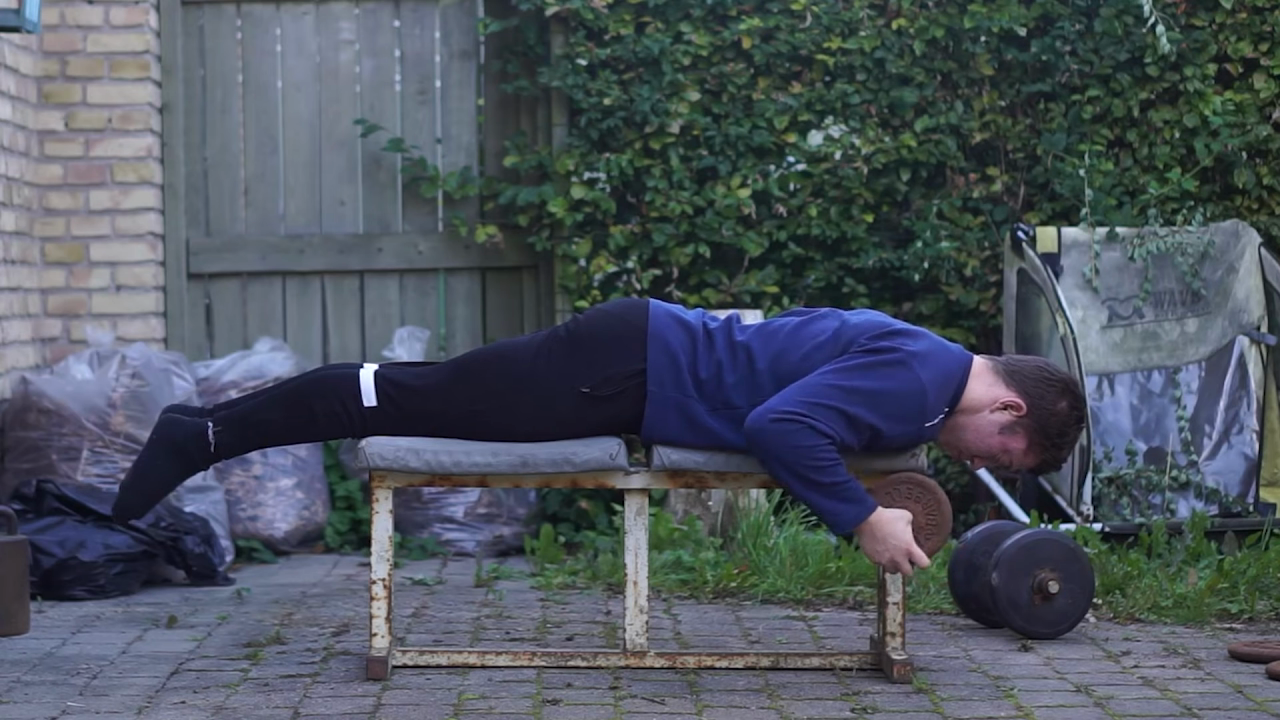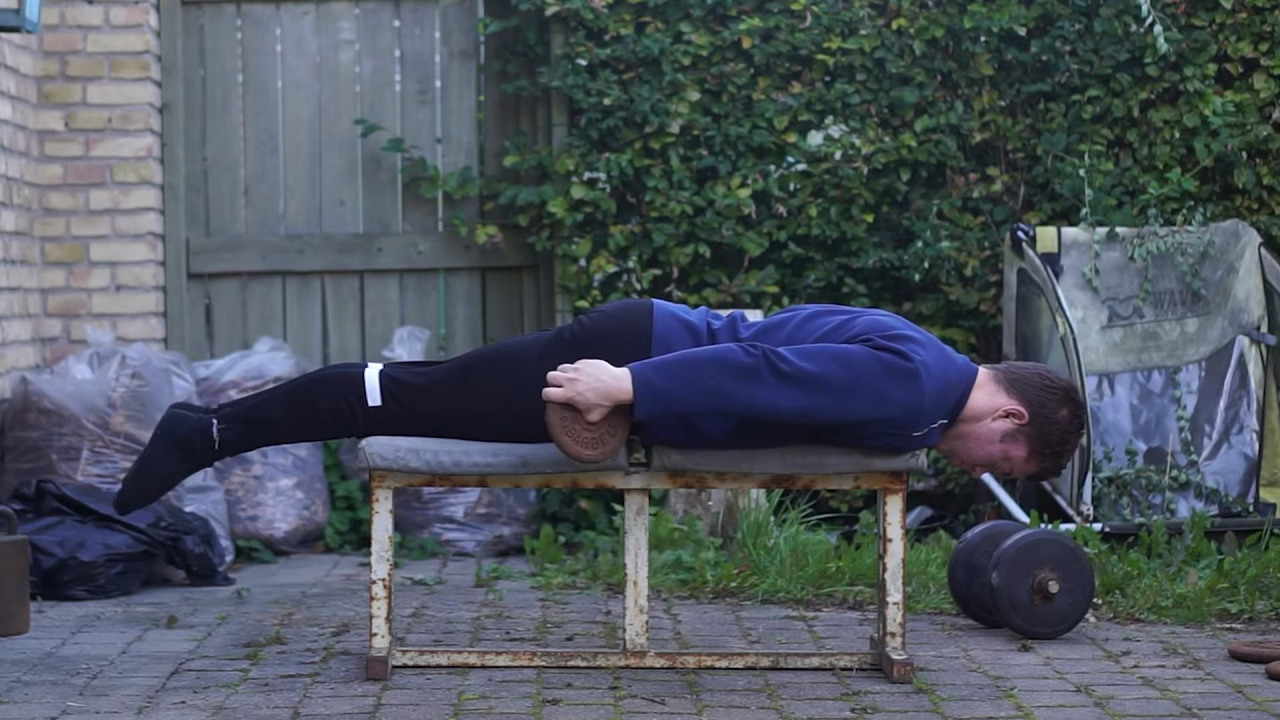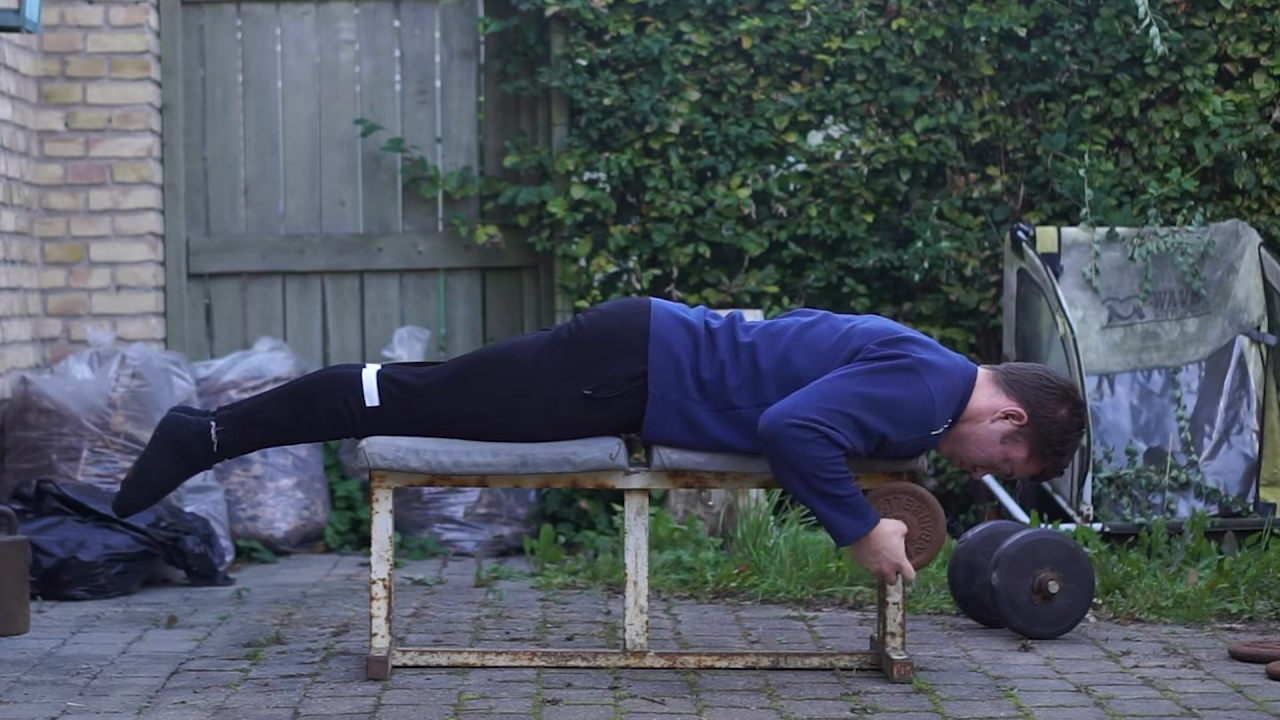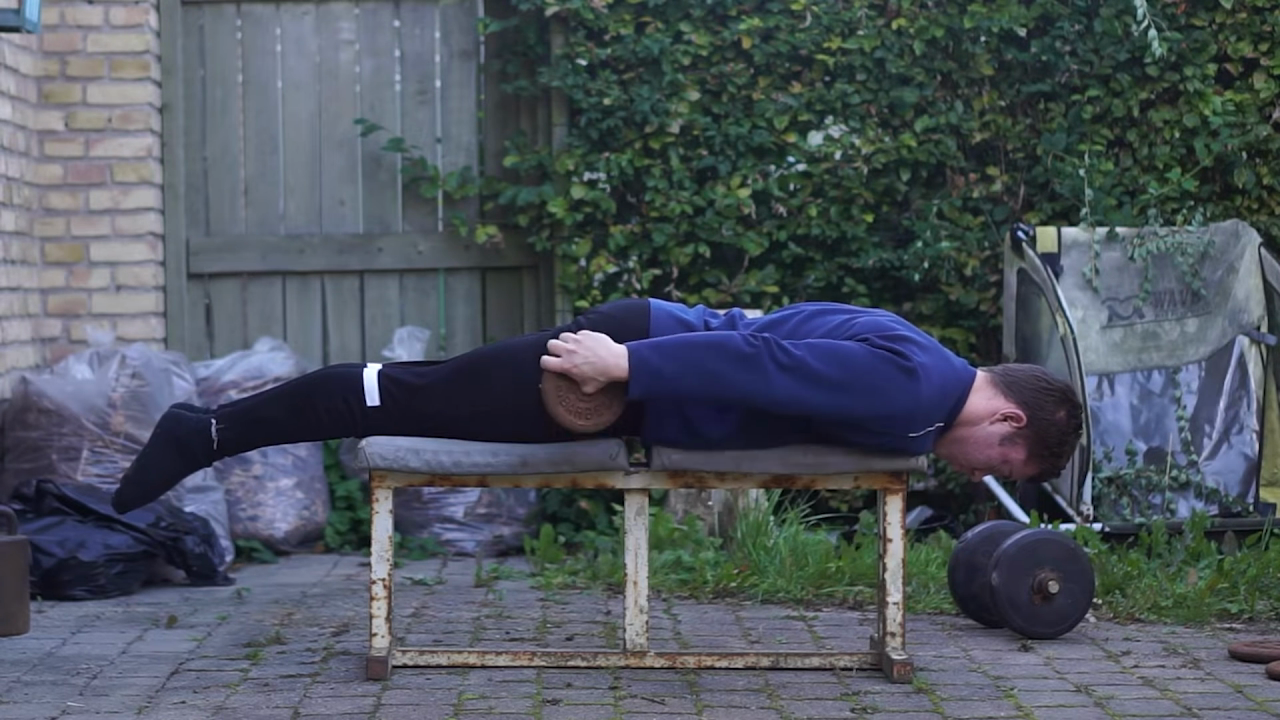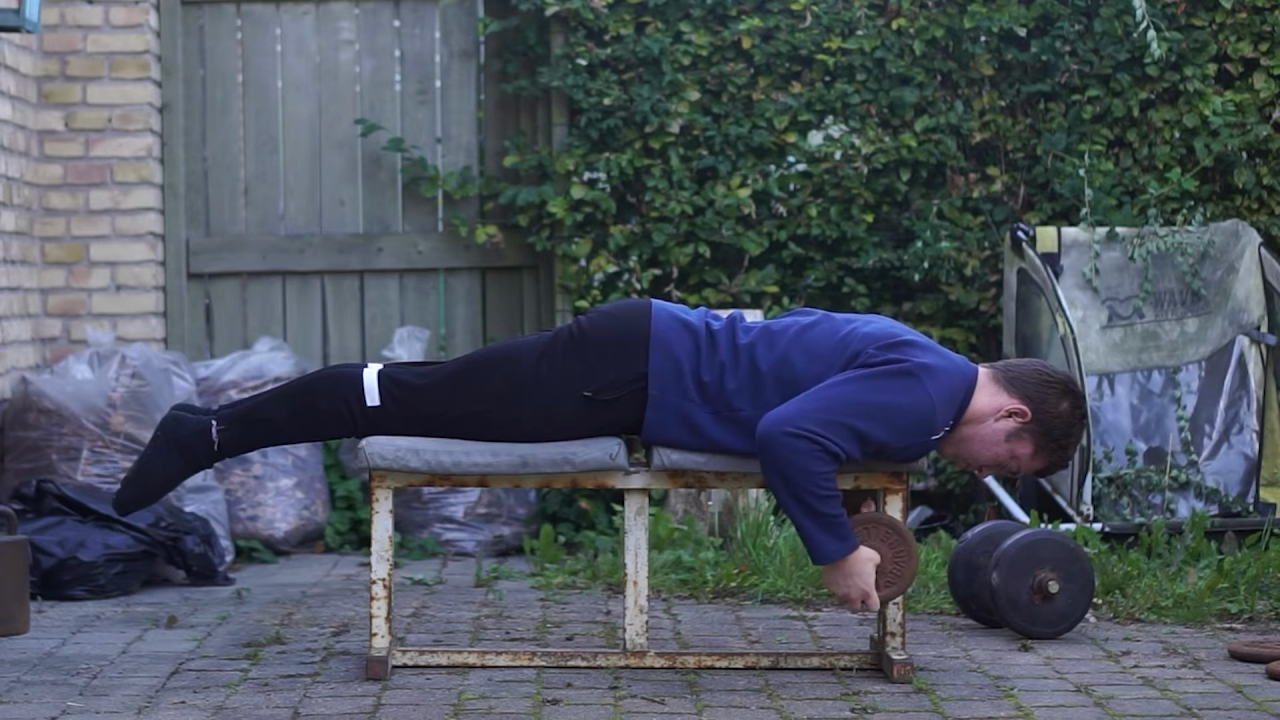
dt=1s
person 1, frame 1
left shoulder: (915, 358)
right shoulder: (917, 381)
right elbow: (779, 426)
right wrist: (861, 517)
left hip: (642, 354)
right hip: (628, 369)
left knee: (422, 391)
right knee: (409, 399)
left ankle: (210, 422)
right ankle: (204, 431)
person 1, frame 2
left shoulder: (917, 365)
right shoulder: (911, 387)
right elbow: (755, 374)
right wrist: (628, 387)
left hip: (642, 352)
right hip: (637, 357)
left knee: (423, 391)
right knee: (412, 401)
left ankle: (215, 422)
right ankle: (208, 429)
person 1, frame 3
left shoulder: (919, 365)
right shoulder: (924, 391)
right elbow: (790, 430)
right wrist: (861, 530)
left hip: (644, 353)
right hip: (631, 368)
left knee: (426, 395)
right knee: (414, 400)
left ankle: (210, 429)
right ankle: (208, 434)
person 1, frame 4
left shoulder: (915, 365)
right shoulder: (908, 389)
right elbow: (754, 362)
right wrist: (626, 368)
left hip: (637, 350)
right hip: (631, 351)
left knee: (421, 393)
right knee: (411, 402)
left ankle: (215, 424)
right ankle: (209, 429)
person 1, frame 5
left shoulder: (920, 367)
right shoulder: (923, 396)
right elbow: (787, 438)
right wrist: (837, 552)
left hip: (645, 350)
right hip: (632, 373)
left knee: (422, 393)
right knee: (415, 402)
left ankle: (214, 430)
right ankle: (210, 432)
